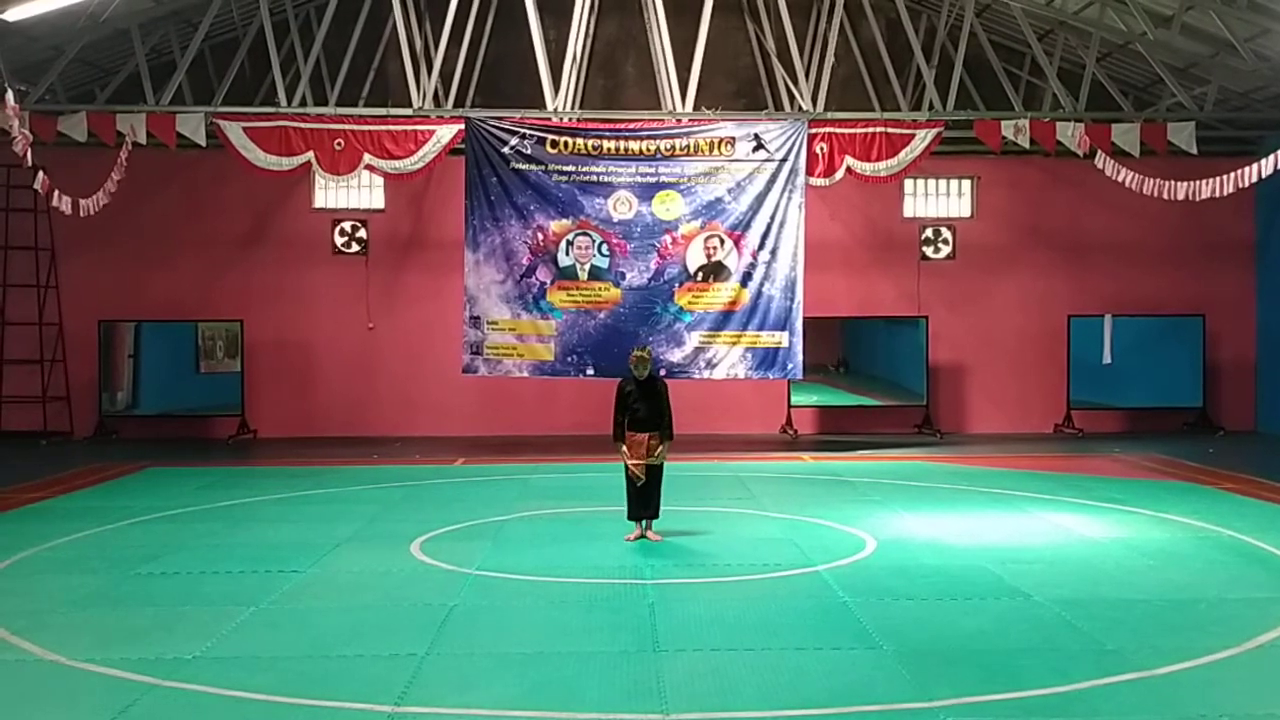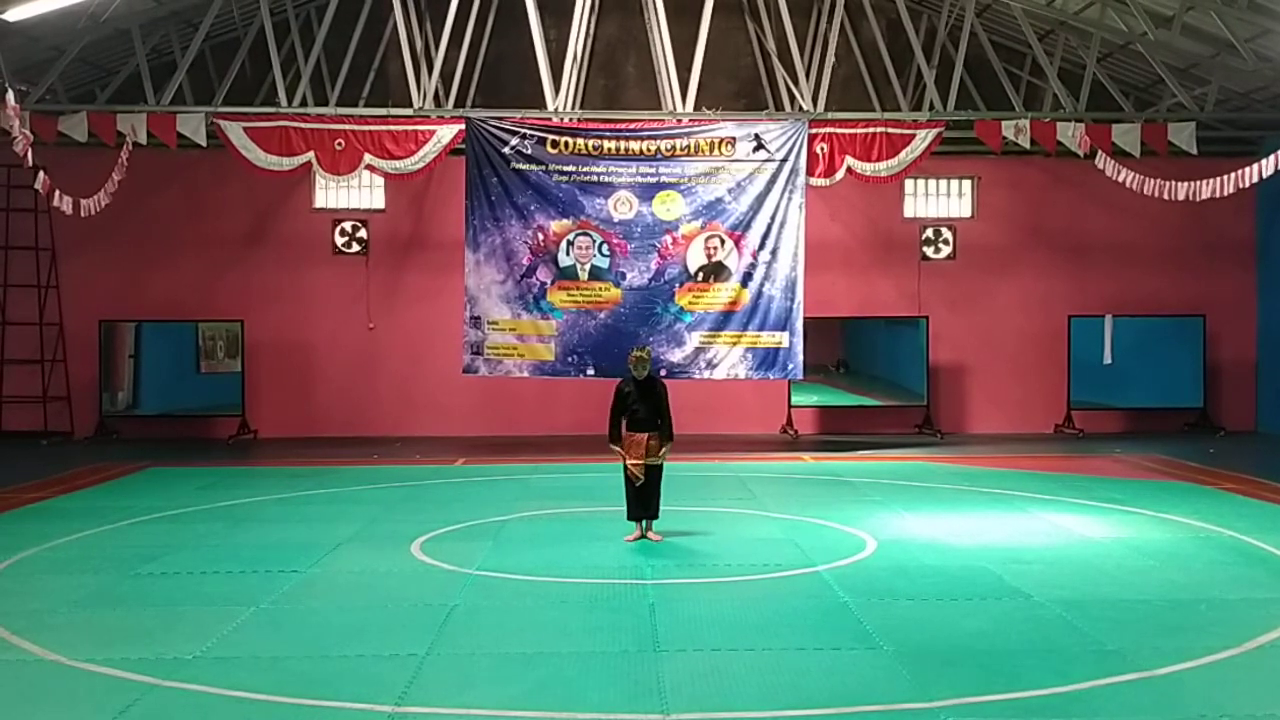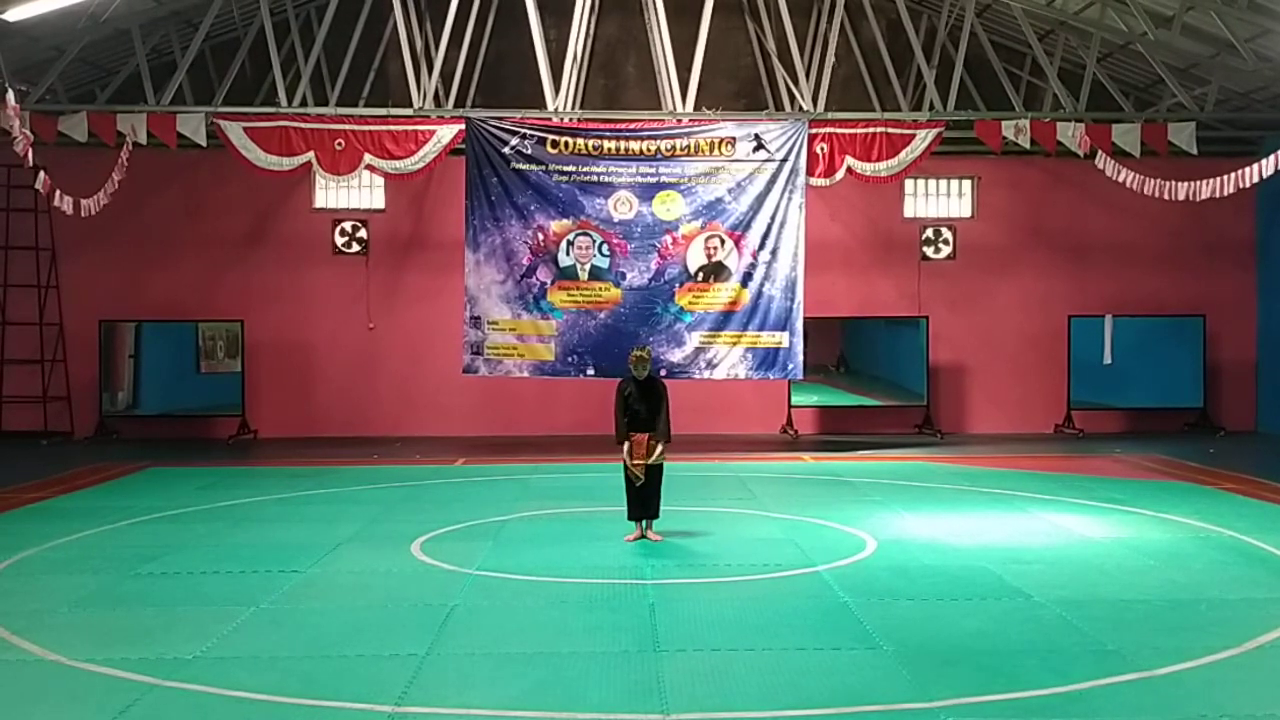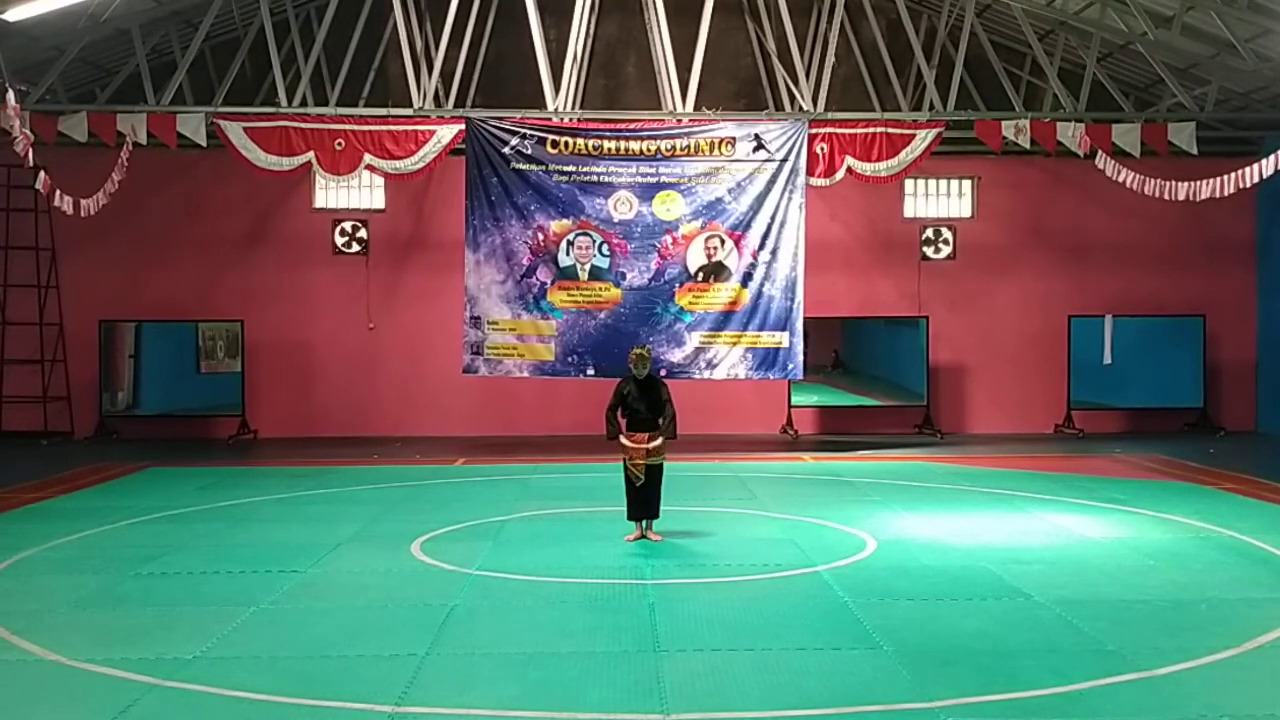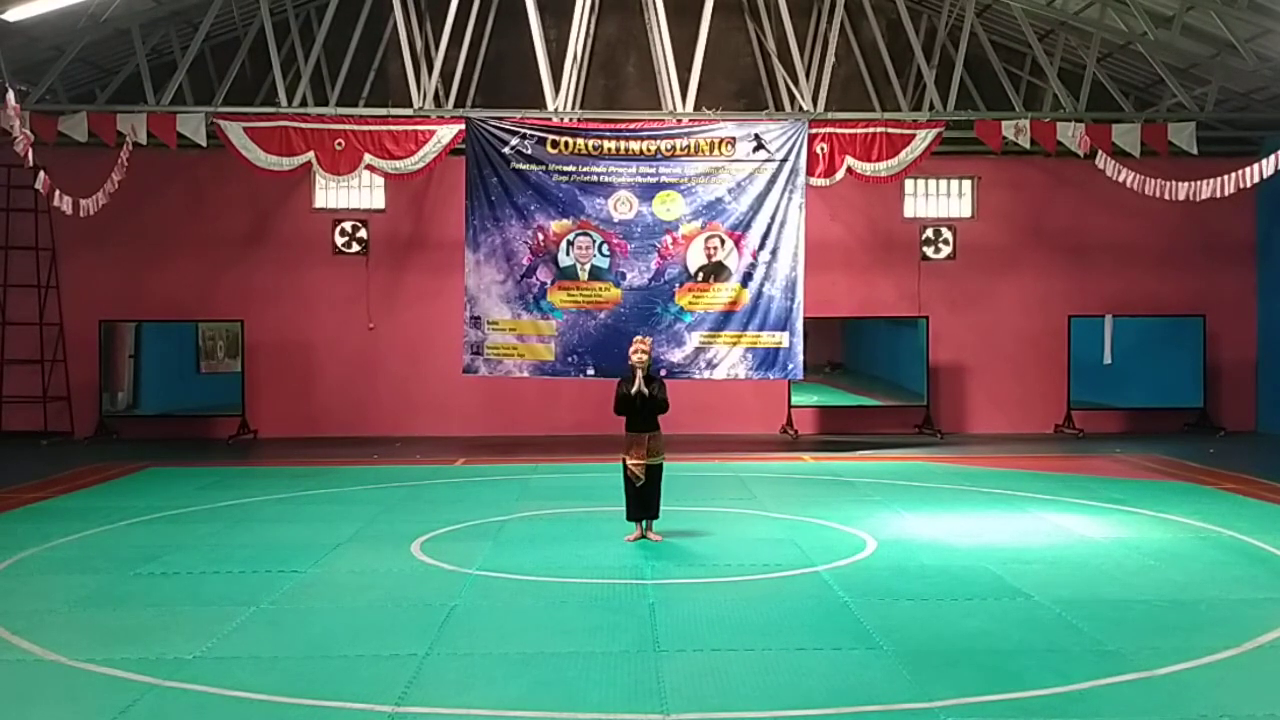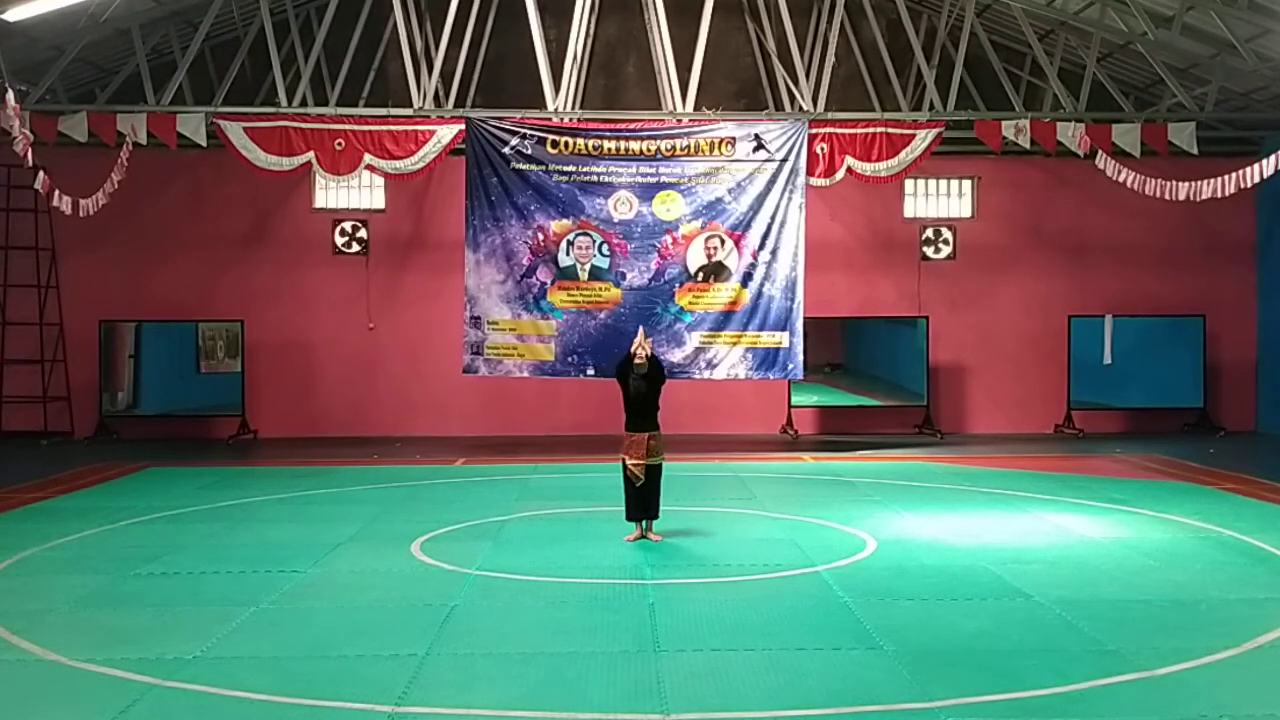
dt=0.5s
person 1, frame 1
left shoulder: (659, 385)
right shoulder: (624, 386)
left elbow: (666, 415)
right elbow: (619, 416)
left wrist: (665, 443)
right wrist: (620, 443)
left hip: (654, 440)
right hip: (633, 440)
left knee: (653, 484)
right knee: (634, 484)
left ankle: (649, 527)
right ankle: (638, 527)
person 1, frame 2
left shoulder: (658, 385)
right shoulder: (623, 386)
left elbow: (665, 415)
right elbow: (616, 415)
left wrist: (665, 442)
right wrist: (615, 442)
left hip: (653, 440)
right hip: (631, 440)
left knee: (653, 485)
right knee: (633, 484)
left ankle: (649, 528)
right ankle: (638, 527)
person 1, frame 3
left shoulder: (658, 386)
right shoulder: (624, 386)
left elbow: (663, 414)
right elbow: (619, 414)
left wrist: (661, 442)
right wrist: (624, 442)
left hip: (653, 440)
right hip: (633, 440)
left knee: (653, 485)
right knee: (633, 485)
left ankle: (649, 528)
right ankle: (637, 528)
person 1, frame 4
left shoulder: (658, 384)
right shoulder: (624, 385)
left elbow: (669, 411)
right elbow: (610, 411)
left wrist: (663, 436)
right wrist: (619, 435)
left hip: (653, 440)
right hip: (631, 440)
left knee: (653, 485)
right knee: (633, 484)
left ankle: (650, 528)
right ankle: (638, 528)
person 1, frame 5
left shoulder: (657, 383)
right shoulder: (624, 383)
left elbow: (663, 407)
right elbow: (618, 409)
left wrist: (645, 390)
right wrist: (634, 389)
left hip: (653, 439)
right hip: (632, 439)
left knee: (652, 484)
right knee: (633, 484)
left ankle: (649, 528)
right ankle: (638, 528)
person 1, frame 6
left shoulder: (655, 381)
right shoulder: (627, 380)
left elbow: (659, 369)
right elbow: (620, 369)
left wrist: (648, 349)
right wrist: (633, 348)
left hip: (652, 438)
right hip: (632, 438)
left knee: (652, 483)
right knee: (633, 483)
left ankle: (649, 528)
right ankle: (638, 529)
